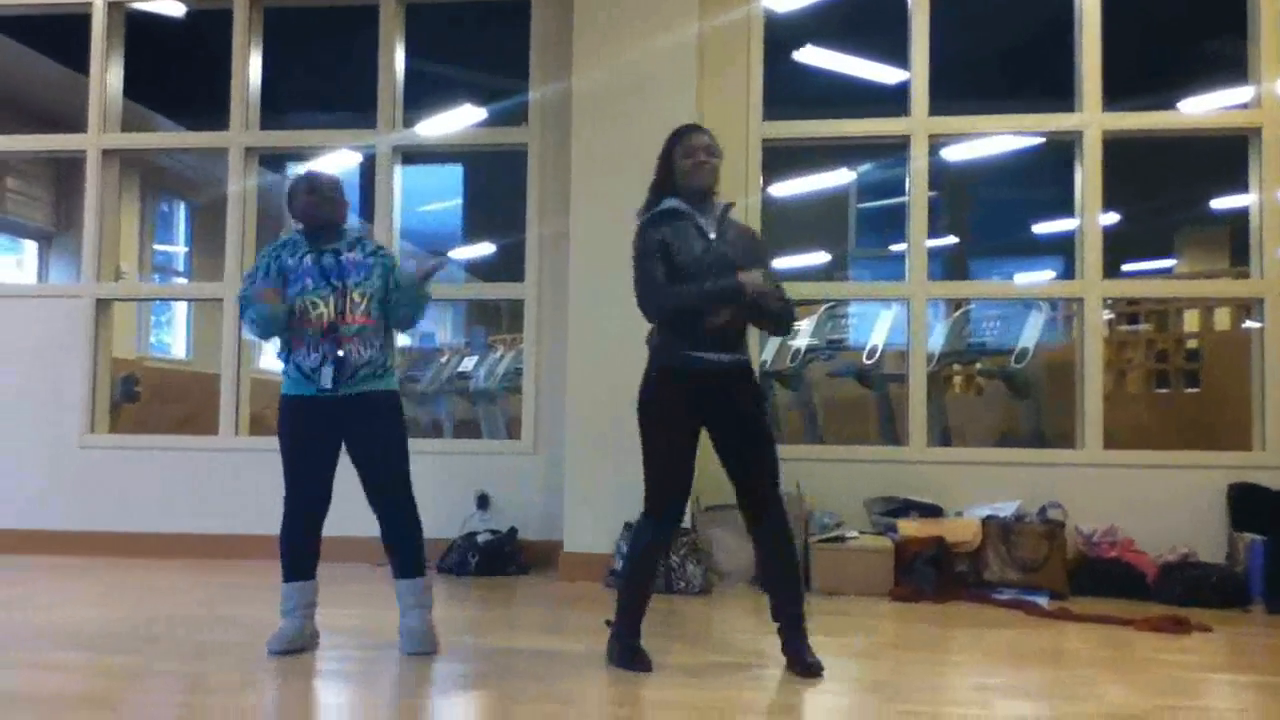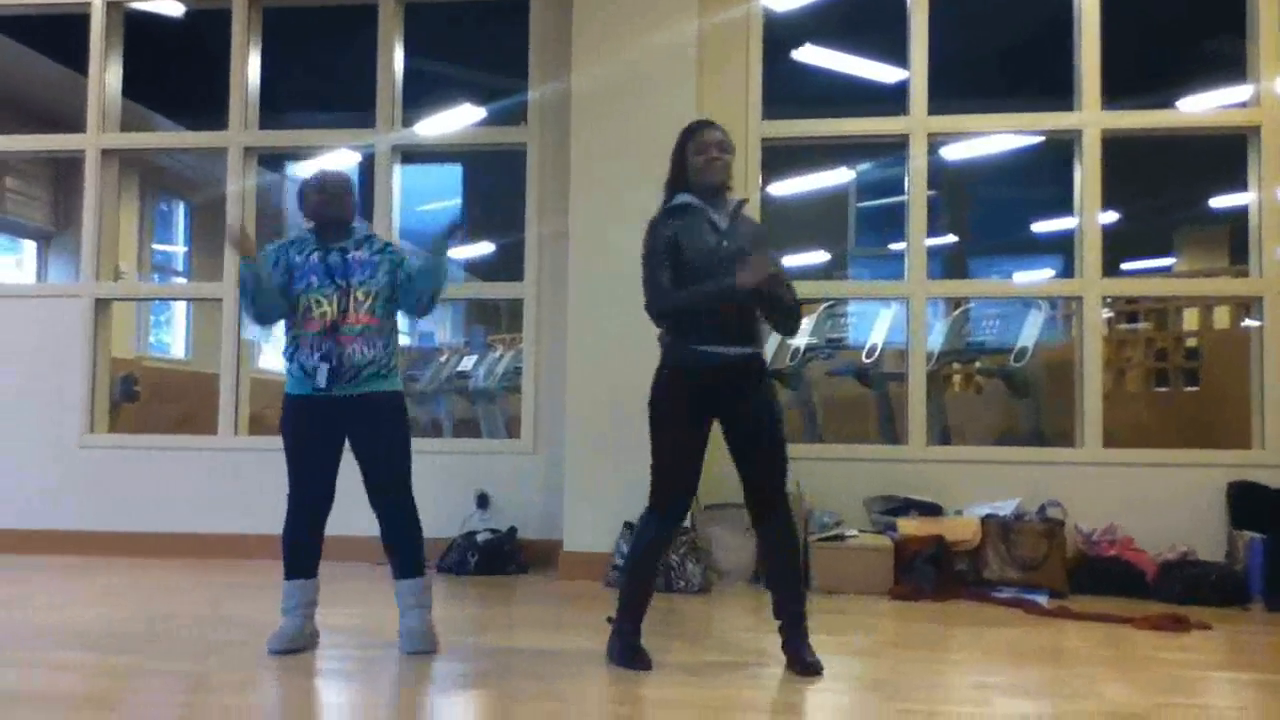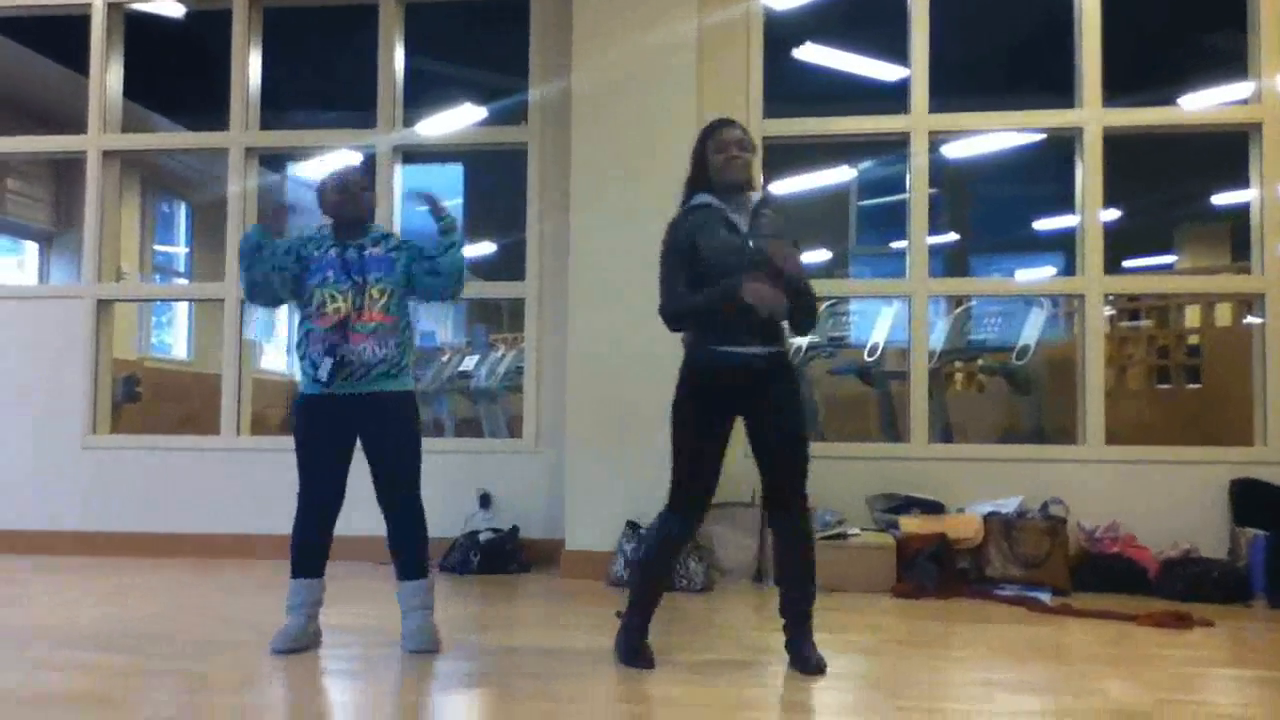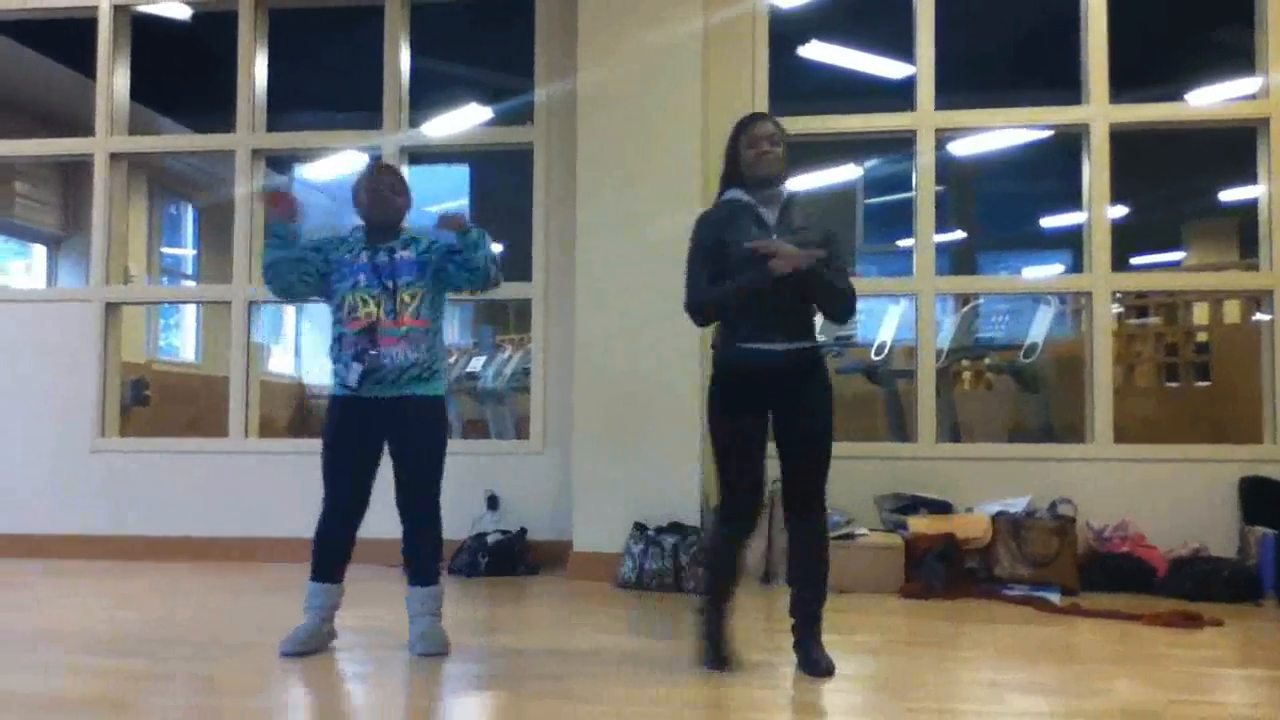
dt=0.1s
person 1, frame 1
left shoulder: (743, 237)
right shoulder: (657, 231)
left elbow: (782, 319)
right elbow: (655, 304)
left wrist: (749, 302)
right wrist: (731, 288)
left hip: (734, 379)
right hip: (674, 382)
left knee: (765, 505)
right knee: (664, 510)
left ankle: (793, 637)
right ankle: (624, 633)
person 1, frame 2
left shoulder: (754, 230)
right shoulder: (669, 227)
left elbow: (790, 320)
right elbow: (660, 306)
left wrist: (770, 284)
right wrist: (733, 284)
left hip: (747, 377)
right hip: (686, 376)
left knee: (771, 504)
right knee: (668, 505)
left ankle: (795, 636)
right ankle: (625, 630)
person 1, frame 3
left shoulder: (777, 230)
right shoulder: (688, 228)
left elbow: (805, 320)
right elbow: (673, 311)
left wrist: (792, 277)
right wrist: (739, 292)
left hip: (771, 376)
right hip: (708, 377)
left knee: (789, 504)
right knee: (687, 505)
left ankle: (799, 635)
right ankle: (634, 627)
person 1, frame 4
left shoulder: (811, 229)
right shoulder: (715, 224)
left elbow: (843, 308)
right elbow: (698, 306)
left wrist: (803, 263)
right wrist: (767, 272)
left hip: (801, 374)
right hip: (737, 374)
left knee: (806, 504)
right knee: (741, 503)
left ankle: (808, 636)
right ankle: (713, 622)
person 2, frame 1
left shoulder: (373, 254)
right shoulder: (278, 258)
left elbow: (404, 317)
right elbow: (258, 321)
left wrist: (414, 289)
right wrist: (269, 309)
left hip: (372, 392)
right hip: (305, 397)
left knee: (394, 499)
right knee: (304, 505)
left ankle: (416, 613)
right ankle: (298, 618)
person 2, frame 2
left shoulder: (383, 254)
right shoulder: (287, 255)
left elbow: (420, 301)
right elbow: (264, 310)
left wrist: (436, 256)
right wrist: (248, 265)
left hip: (377, 394)
right hip: (309, 396)
left knee: (394, 500)
right knee: (307, 504)
left ankle: (415, 615)
right ankle: (299, 618)
person 2, frame 3
left shoulder: (400, 251)
right shoulder: (302, 251)
left elbow: (445, 285)
right elbow: (264, 290)
left wrist: (446, 228)
right wrist: (261, 237)
left hip: (388, 394)
right hip: (322, 395)
left knee: (402, 501)
right knee: (317, 504)
left ankle: (418, 615)
right ankle: (303, 617)
person 2, frame 4
left shoulder: (433, 252)
right shoulder: (334, 253)
left elbow: (484, 276)
right elbow: (285, 283)
left wrist: (467, 234)
right wrist: (282, 231)
left hip: (418, 399)
right hip: (352, 399)
left knee: (419, 507)
right knee: (340, 508)
left ankle: (425, 618)
right ankle: (318, 618)
